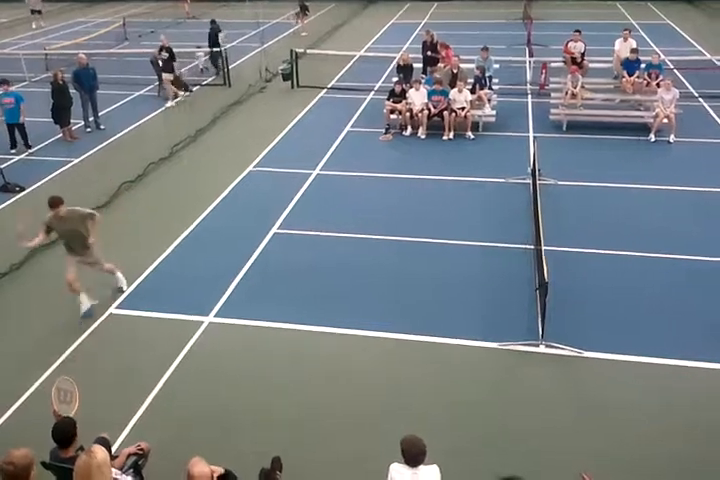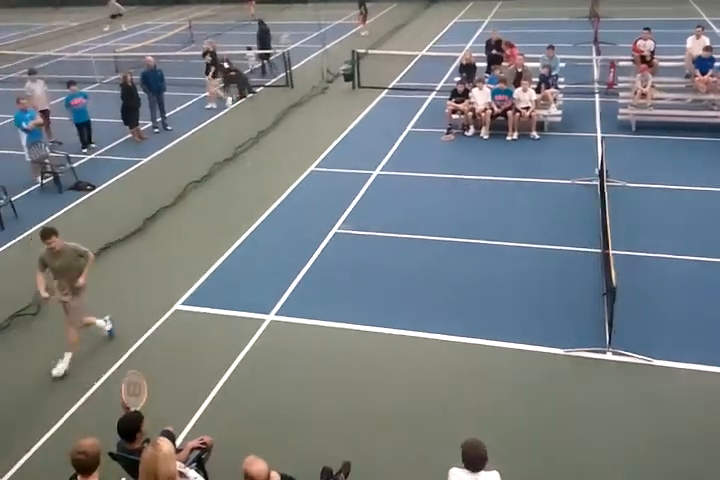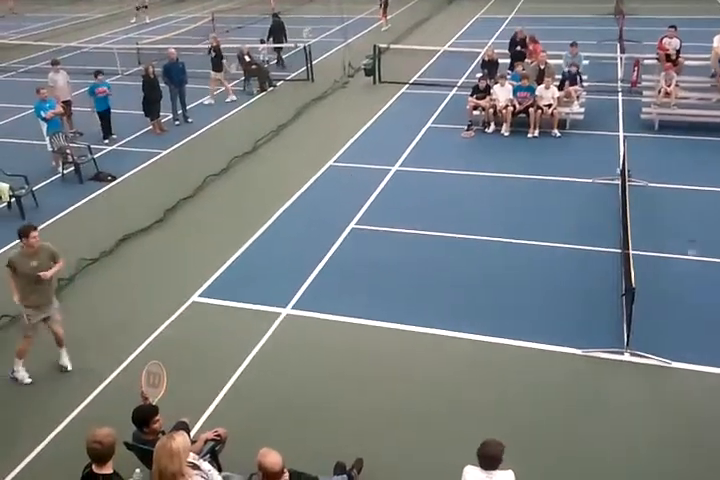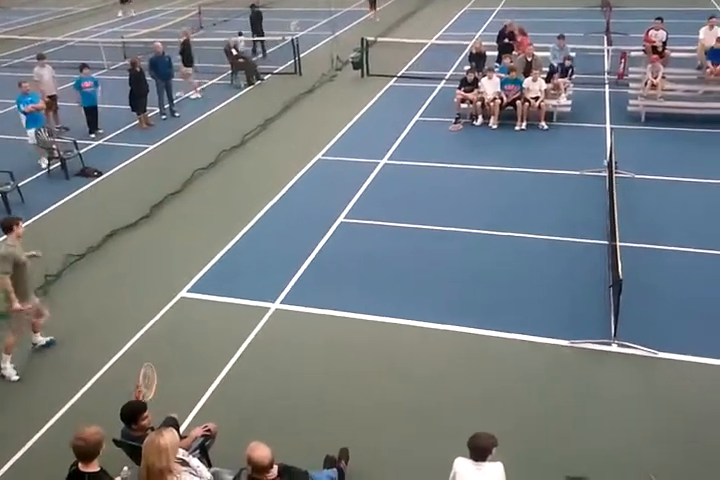
dt=0.5s
person 1, frame 1
left shoulder: (77, 213)
right shoulder: (50, 221)
left elbow: (95, 216)
right elbow: (43, 236)
left wrist: (92, 236)
right wrist: (31, 244)
left hip: (87, 248)
right hip: (72, 253)
left knee: (103, 267)
right knee: (70, 280)
left ankle: (118, 276)
right ankle: (85, 302)
person 1, frame 2
left shoulder: (73, 248)
right shoulder: (44, 256)
left elbow: (90, 256)
right elbow: (40, 273)
left wrist: (83, 277)
right wrist: (42, 290)
left hip: (75, 292)
right hip: (63, 293)
left knee: (71, 326)
right knee: (79, 321)
left ankle: (65, 362)
right ankle: (104, 323)
person 1, frame 3
left shoulder: (47, 249)
right shoulder: (15, 258)
left elbow: (60, 262)
right elbow: (12, 273)
left wrist: (51, 272)
right wrist: (15, 294)
left hip: (48, 301)
right hip: (29, 305)
left knee: (58, 331)
right knee: (27, 339)
left ankle: (63, 356)
right ankle: (17, 370)
person 1, frame 4
left shoulder: (14, 245)
left wrist: (29, 255)
right wrist: (14, 301)
left hip: (27, 294)
right hip: (18, 299)
left knee: (39, 314)
right knee: (14, 332)
left ankle: (37, 340)
